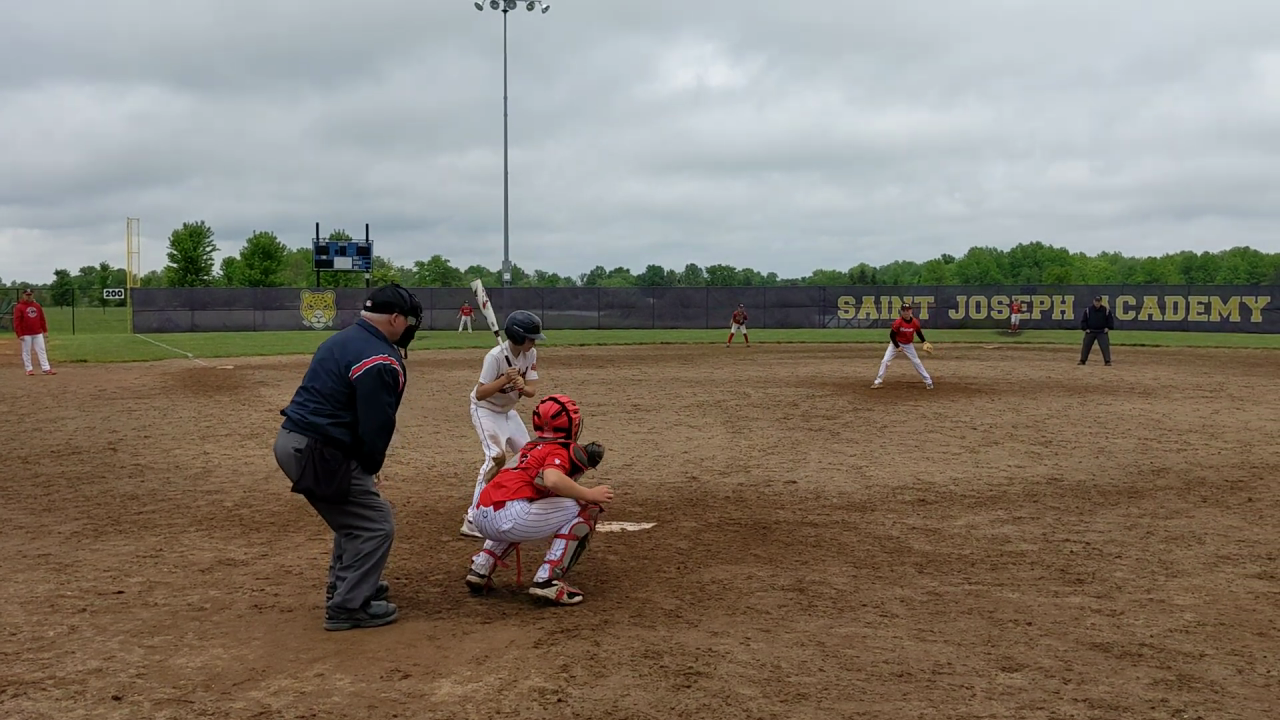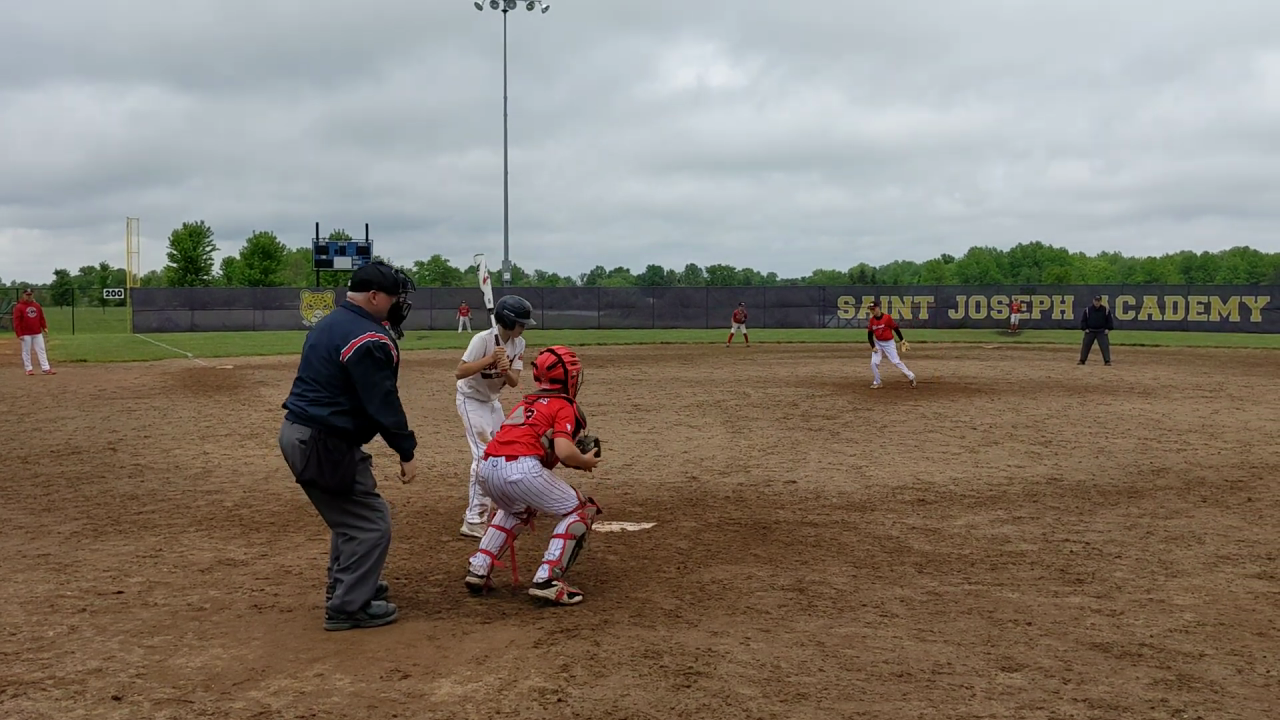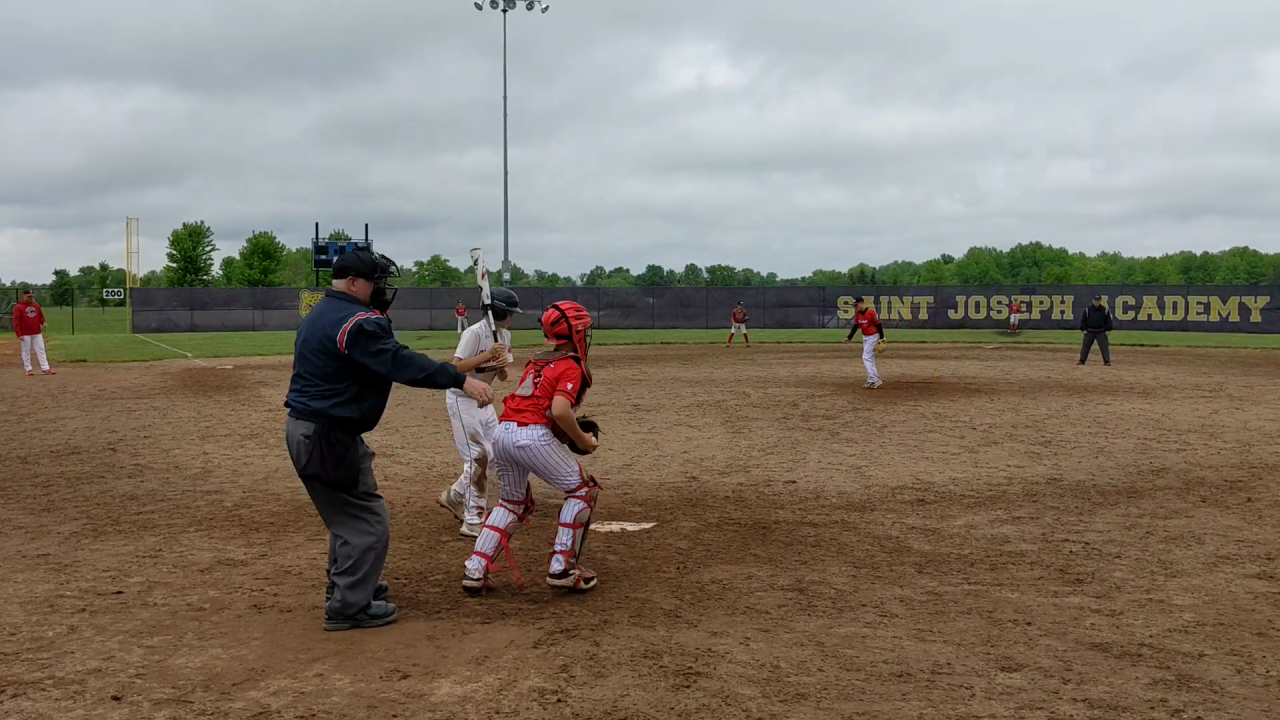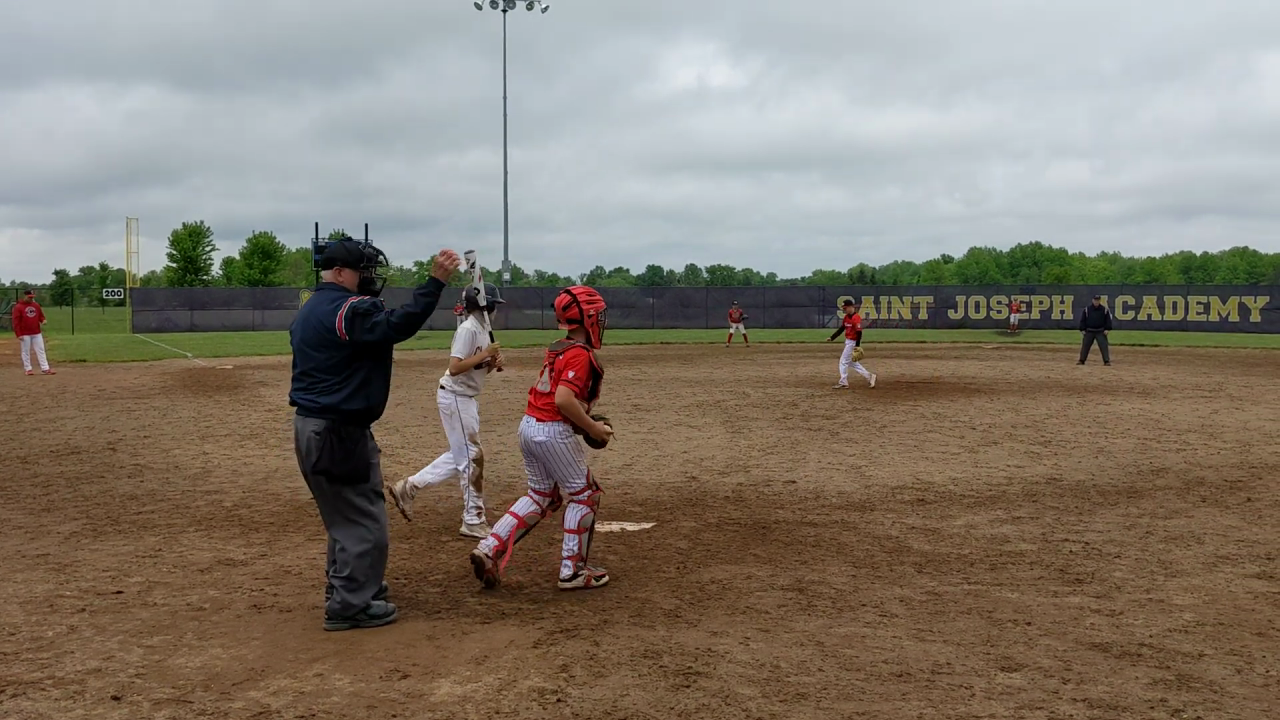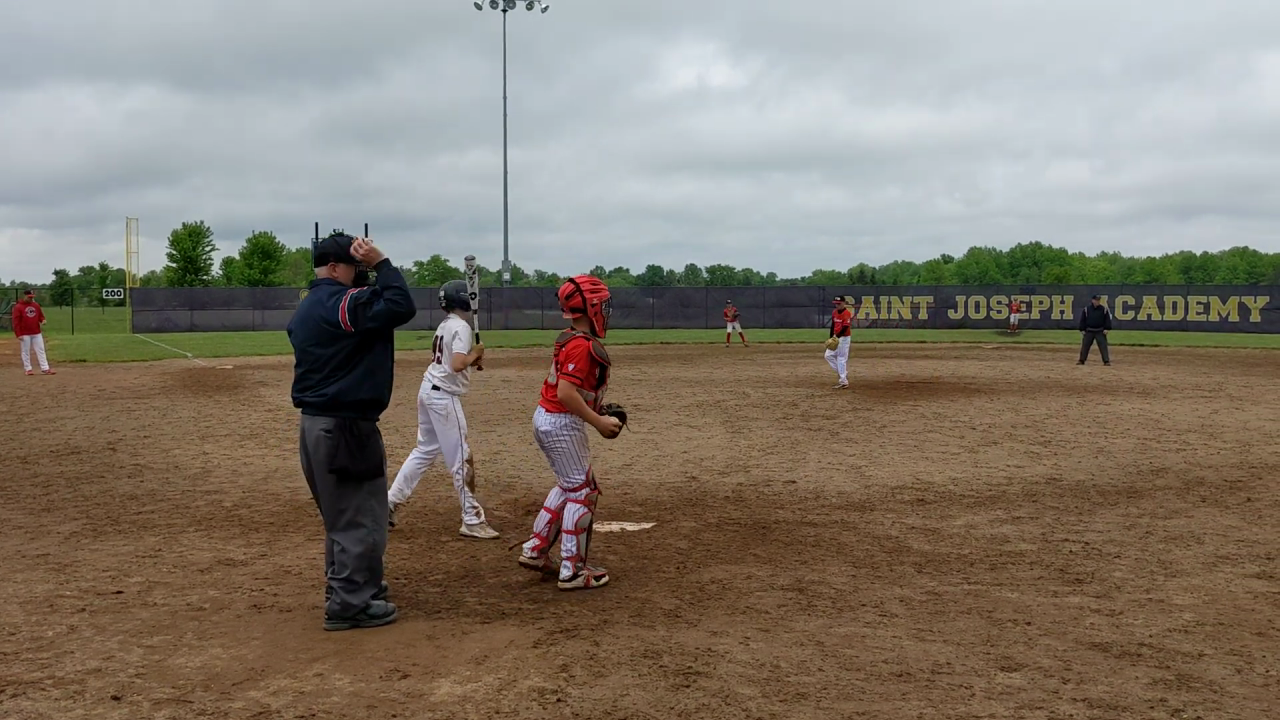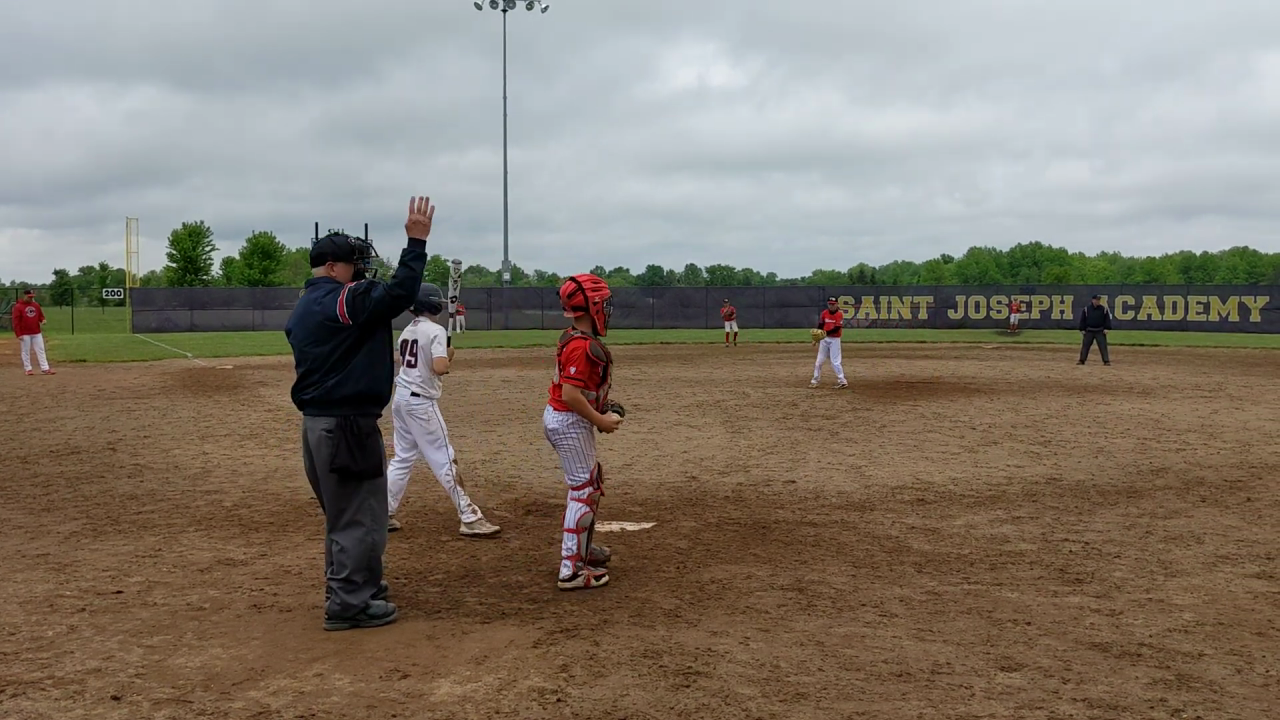
dt=0.2s
person 1, frame 1
left shoulder: (341, 340)
right shoulder: (381, 361)
right elbow: (377, 426)
left wrist: (362, 469)
right wrist: (370, 469)
left hip: (294, 439)
right hip: (319, 452)
left knee: (353, 516)
right knee: (375, 522)
left ankle: (346, 588)
right ankle: (348, 607)
person 1, frame 2
left shoulder: (328, 325)
right shoulder: (370, 339)
right elbow: (382, 404)
right wrist: (407, 452)
left hip: (299, 433)
right hip: (324, 443)
left knee: (348, 515)
right knee: (372, 522)
left ankle: (344, 587)
right ankle: (347, 607)
person 1, frame 3
left shoulder: (319, 315)
right shoulder: (356, 322)
right elbow: (403, 364)
right wrist: (461, 379)
left hip: (305, 428)
right hip: (328, 437)
left knee: (346, 516)
right knee: (367, 521)
left ankle: (347, 589)
right ankle: (348, 605)
person 1, frame 4
left shoulder: (308, 312)
right shoulder: (350, 310)
right elbow: (401, 324)
right wrist: (436, 280)
left hip: (311, 423)
right hip: (340, 432)
left knee: (344, 516)
right knee: (364, 521)
left ankle: (346, 590)
right ankle: (348, 606)
person 1, frame 5
left shoulder: (304, 310)
right shoulder: (346, 304)
right elbow: (400, 308)
right wrist: (381, 263)
left hip: (317, 424)
right hip: (346, 427)
left knee: (342, 517)
right knee: (360, 518)
left ankle: (347, 592)
right ankle: (349, 605)
person 1, frame 6
left shoulder: (303, 309)
right shoulder: (345, 300)
right elbow: (400, 293)
right wrist: (416, 241)
left hip: (317, 422)
right hip: (347, 425)
left knee: (342, 513)
right knee: (360, 516)
left ankle: (350, 589)
right ankle: (349, 604)
person 2, frame 1
left shoulder: (533, 446)
right shoulder: (561, 449)
right elbow: (554, 481)
left wrist: (579, 456)
right wrist: (589, 494)
left hip: (484, 516)
right hip: (508, 514)
right knee: (586, 511)
left ankle: (481, 569)
right ankle: (548, 581)
person 2, frame 2
left shoulder: (529, 400)
right shoulder: (565, 406)
right elbow: (563, 451)
right wrist: (584, 462)
left hip: (488, 466)
right hip: (521, 468)
left knee: (517, 509)
right knee: (581, 511)
left ankle: (479, 572)
right ankle: (548, 580)
person 2, frame 3
left shoulder: (538, 360)
right shoulder: (573, 367)
right elbow: (559, 411)
left wrist: (569, 432)
right wrist: (580, 440)
left hip: (503, 432)
right hip: (534, 436)
left knee: (512, 502)
right knee: (582, 491)
left ankle: (476, 570)
right ankle: (563, 568)
person 2, frame 4
left shoulder: (558, 349)
right shoulder: (581, 356)
right elbow: (561, 400)
left wrist: (584, 421)
right wrist: (592, 428)
left hip: (529, 426)
right hip: (554, 432)
left knee: (541, 496)
right knee: (584, 495)
left ankle: (491, 550)
right ankle: (572, 571)
person 2, frame 5
left shoulder: (567, 340)
right shoulder: (583, 346)
right elbow: (564, 394)
left wrist: (597, 412)
right wrist: (597, 423)
left hip: (545, 419)
right hip: (563, 425)
left knee: (567, 486)
right knee: (582, 493)
left ankle: (536, 549)
right ankle: (572, 571)
person 2, frame 6
left shoulder: (574, 338)
right shoulder: (583, 346)
right elbow: (568, 395)
left wrist: (601, 412)
right wrist: (601, 421)
left hip: (560, 418)
right hip: (570, 423)
left knee: (588, 481)
right knee: (584, 491)
left ankle: (579, 549)
right ankle: (572, 570)
person 3, frame 1
left shoulder: (531, 354)
right shoulder: (496, 356)
left elbow: (531, 390)
right elbow: (479, 394)
left wrist: (520, 386)
right wrist: (504, 379)
left hip: (507, 411)
right hip: (485, 410)
right knee: (497, 457)
right ankle: (474, 522)
person 3, frame 2
left shoulder: (518, 343)
right shoulder: (482, 339)
left elbow: (514, 381)
right elbow: (459, 372)
left wrist: (506, 370)
right wrist: (489, 359)
left hip: (492, 402)
right hip: (471, 401)
right knee: (485, 455)
right ankle: (474, 521)
person 3, frame 3
left shoulder: (504, 335)
right shoulder: (474, 333)
left elbow: (502, 375)
right elbow: (456, 369)
left wrist: (501, 366)
right wrist: (486, 356)
right hip: (462, 399)
left knee: (490, 452)
right knee: (477, 456)
left ankle: (455, 495)
right ankle: (473, 521)
person 3, frame 4
left shoulder: (480, 329)
right shoulder: (469, 329)
left elbow: (480, 368)
right elbow: (456, 367)
left wrist: (492, 360)
right wrist: (485, 354)
left hip: (462, 397)
right hip: (455, 398)
left knee: (459, 455)
right knee: (471, 457)
left ankle: (408, 486)
right ankle: (473, 521)
person 3, frame 5
left shoulder: (445, 325)
right shoulder: (460, 327)
right elbow: (458, 364)
left wrist: (473, 359)
right wrist: (475, 353)
left hip: (427, 393)
right hip: (442, 398)
left knee: (425, 452)
right knee: (460, 458)
left ankle: (390, 503)
right ankle: (472, 520)
person 3, frame 6
left shoulder: (406, 332)
right shoulder: (436, 331)
right elbow: (440, 369)
right wrist: (447, 356)
left hip: (400, 397)
right hip: (420, 400)
left knee: (401, 458)
right knee: (444, 460)
left ankle: (385, 514)
right ankle: (470, 519)
